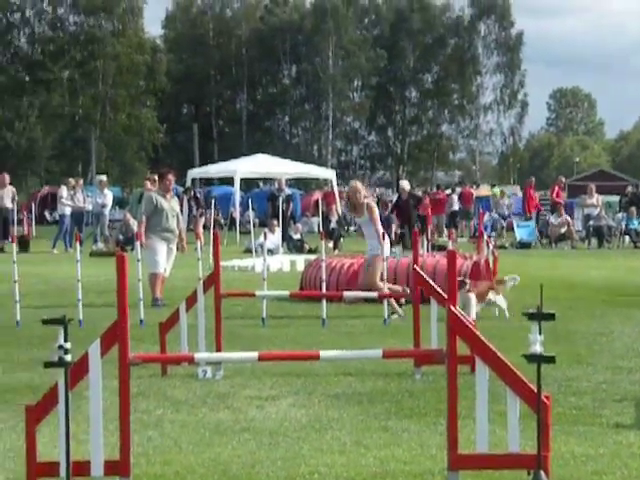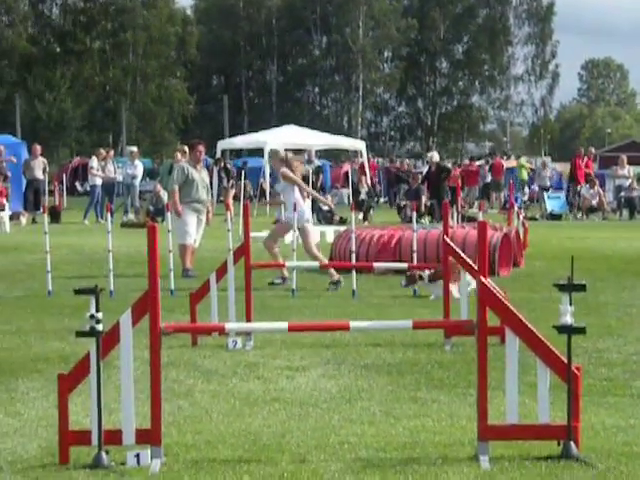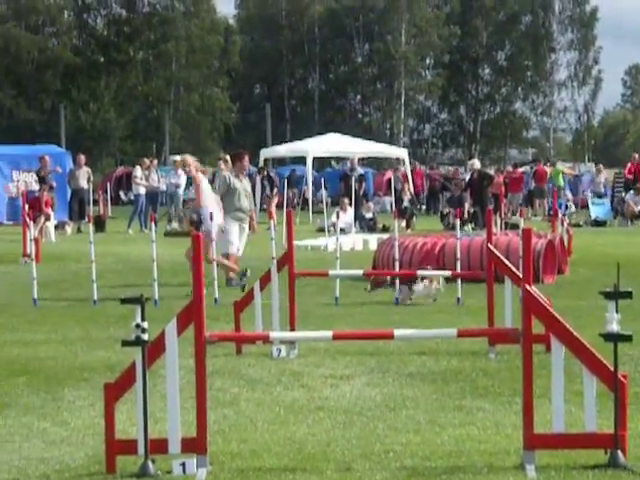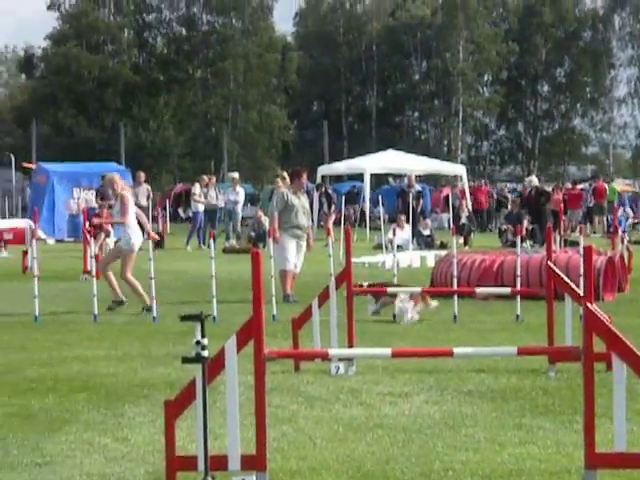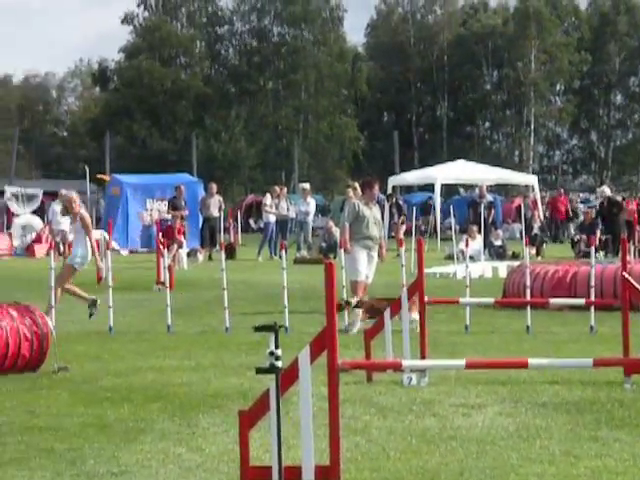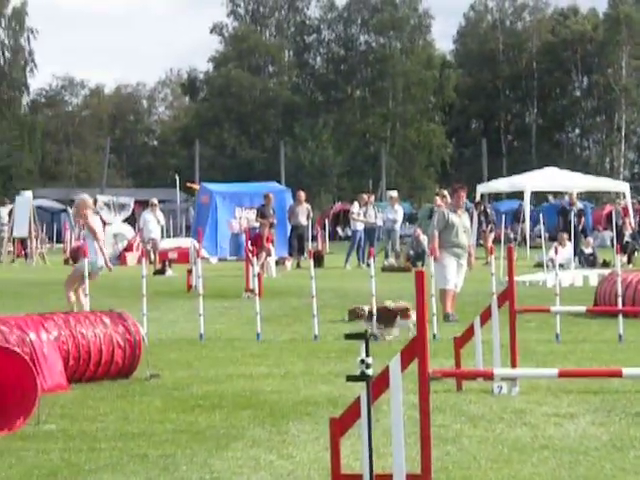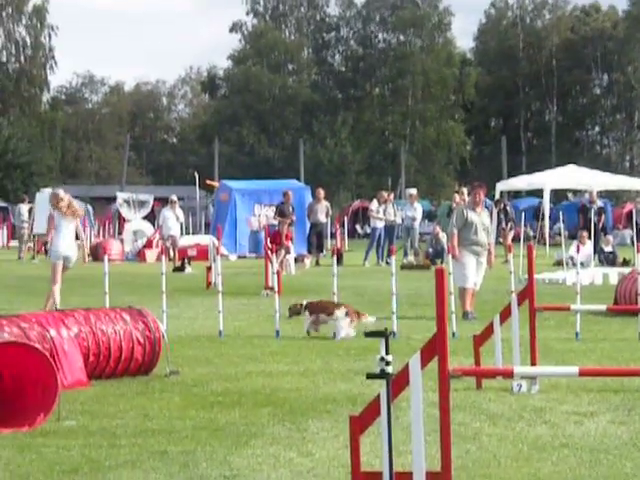
dt=0.4s
person 1, frame 1
left shoulder: (175, 200)
right shoulder: (152, 196)
left elbow: (179, 221)
right elbow: (143, 217)
left wrist: (182, 239)
right wrist: (142, 235)
left hip: (172, 240)
right hip: (156, 238)
left knee: (165, 270)
right knee: (157, 269)
left ankle: (160, 297)
right ankle: (155, 298)
person 1, frame 2
left shoulder: (204, 171)
right shoulder: (182, 167)
left elbow: (207, 192)
right elbow: (174, 186)
left wrist: (209, 210)
right wrist: (176, 204)
left hip: (201, 211)
right hip: (186, 209)
left knee: (195, 241)
right knee: (187, 239)
left ankle: (190, 268)
right ankle: (186, 269)
person 1, frame 3
left shoulder: (246, 180)
right shoulder: (225, 176)
left elbow: (250, 201)
right elbow: (217, 196)
left wrist: (253, 219)
left hip: (244, 220)
right hip: (229, 218)
left knee: (238, 250)
right knee: (230, 248)
left ankle: (234, 276)
right ankle: (229, 277)
person 1, frame 4
left shoulder: (304, 197)
right shoulder: (283, 193)
left elbow: (308, 218)
right elbow: (274, 212)
left wrist: (310, 236)
right wrist: (275, 231)
left hip: (301, 237)
right hip: (287, 234)
left knee: (296, 267)
right knee: (287, 265)
left ankle: (291, 293)
right ankle: (286, 294)
person 1, frame 5
left shoulder: (376, 208)
right shoulder: (354, 204)
left elbow: (380, 229)
right elbow: (345, 223)
left wrist: (382, 246)
right wrist: (345, 241)
left hip: (373, 247)
right hip: (358, 245)
left knee: (367, 278)
right knee: (358, 276)
left ankle: (362, 305)
right ankle: (357, 307)
person 1, frame 6
left shoulder: (466, 215)
right shoulder: (443, 212)
left elbow: (469, 236)
right elbow: (435, 231)
left wrist: (471, 254)
right wrist: (435, 249)
left hip: (462, 255)
right hip: (447, 253)
left knee: (456, 286)
right knee: (447, 284)
left ankle: (452, 312)
right ankle: (447, 313)
person 1, frame 7
left shoulder: (486, 213)
right shoulder: (462, 210)
left elbow: (489, 235)
right elbow: (454, 229)
left wrist: (491, 253)
right wrist: (454, 247)
left hip: (481, 253)
right hip: (466, 251)
left knee: (475, 284)
right knee: (466, 282)
left ankle: (471, 310)
right ankle: (466, 311)
person 2, frame 1
left shoulder: (369, 204)
right shoulder: (353, 208)
left elbow: (377, 226)
left wrist: (382, 244)
left hip: (379, 245)
right hip: (372, 246)
left knee: (374, 282)
right knee: (364, 282)
left ankle: (397, 310)
right ankle: (403, 291)
person 2, frame 2
left shoulder: (283, 172)
right shoulder: (287, 172)
left elbow: (302, 186)
left wrist: (321, 199)
left hip: (297, 213)
right hip: (302, 214)
left knee: (269, 242)
right knee: (311, 251)
left ankle: (283, 275)
right ankle: (335, 278)
person 2, frame 3
left shoulder: (197, 178)
right shoulder: (201, 179)
left elbow: (199, 201)
right elbow: (214, 198)
left hip: (210, 218)
right hip: (211, 217)
left knee: (209, 258)
right knee: (189, 254)
left ankle: (239, 272)
person 2, frame 4
left shoulder: (124, 196)
right shoulder: (119, 197)
left elbow: (126, 220)
right elbow: (140, 213)
left wrist: (103, 221)
right wrist: (149, 230)
left hip: (131, 238)
right hip: (126, 239)
left knee: (125, 275)
right knee: (103, 265)
left ankle: (147, 304)
right ankle: (119, 298)
person 2, frame 5
left shoulder: (83, 216)
right shoulder: (74, 215)
left elbow: (91, 238)
left wrist: (97, 260)
left hip: (79, 255)
right hip: (76, 254)
left knee: (57, 283)
right knee: (64, 285)
left ankle: (48, 314)
right ankle: (91, 300)
person 2, frame 6
left shoulder: (89, 221)
right shoulder: (95, 218)
left elbow: (100, 241)
left wrist: (106, 261)
left hip: (92, 259)
right hip: (99, 260)
left knee: (68, 285)
right knee: (79, 290)
person 2, frame 7
left shoulder: (53, 214)
right shoulder: (75, 215)
left elbow: (49, 235)
right elbow: (82, 234)
right wrist: (85, 252)
left hip: (57, 249)
right hip: (71, 250)
left knee: (55, 283)
right knee: (56, 282)
left ankle: (57, 307)
right ankle: (46, 309)
